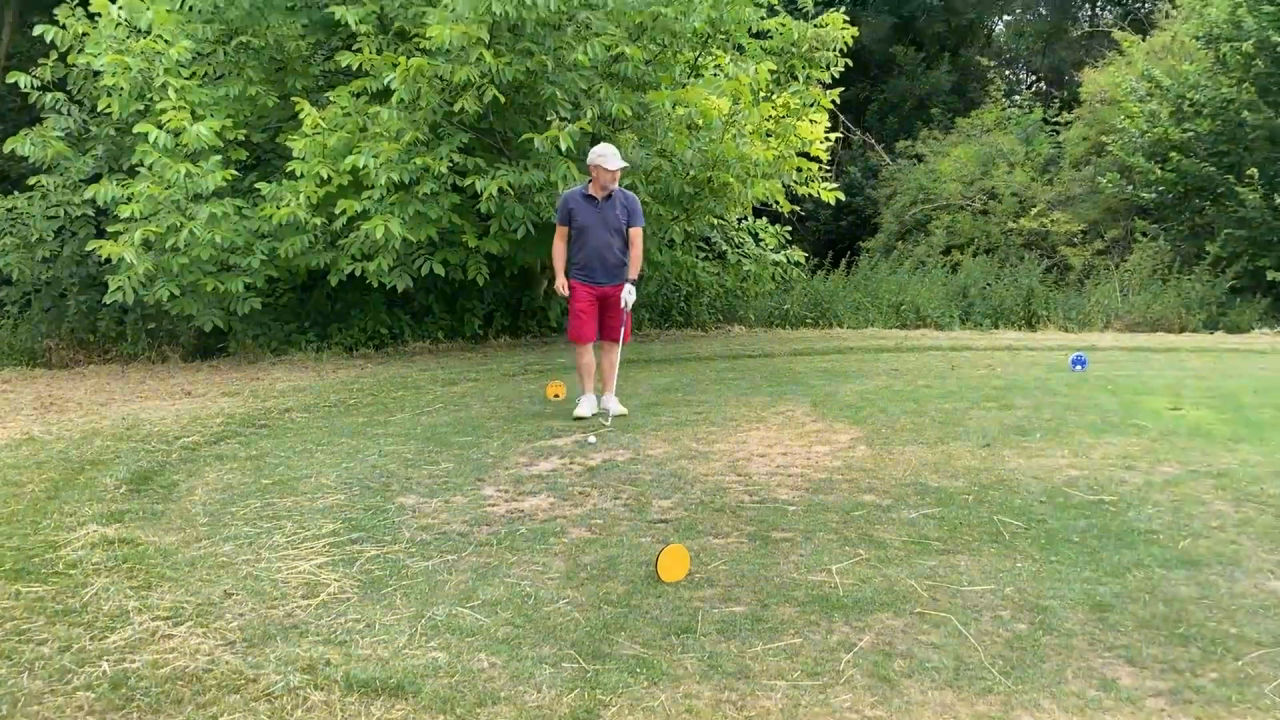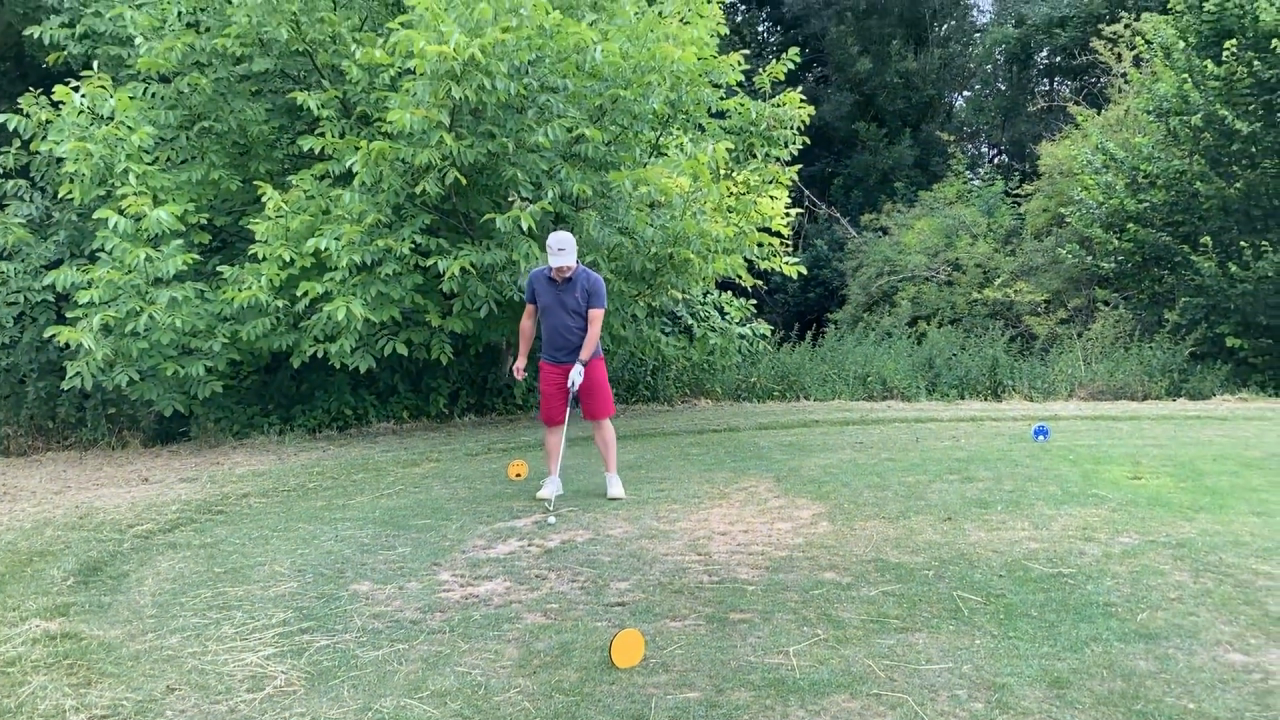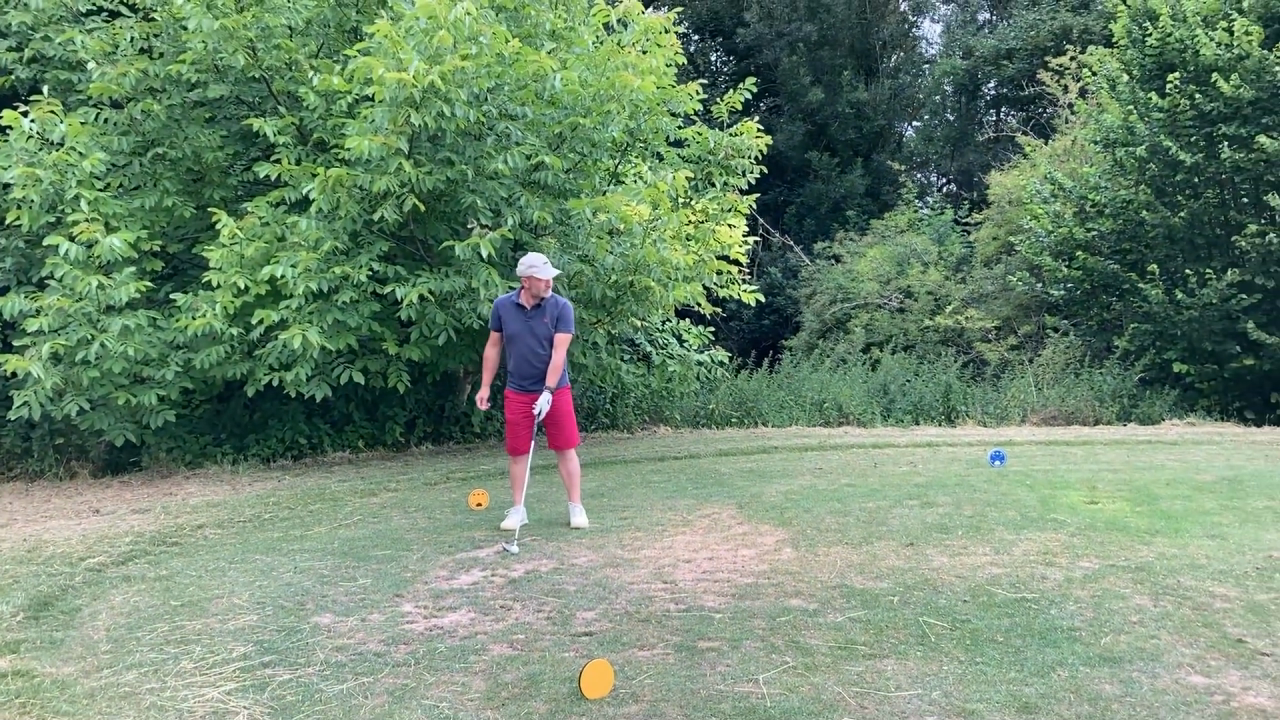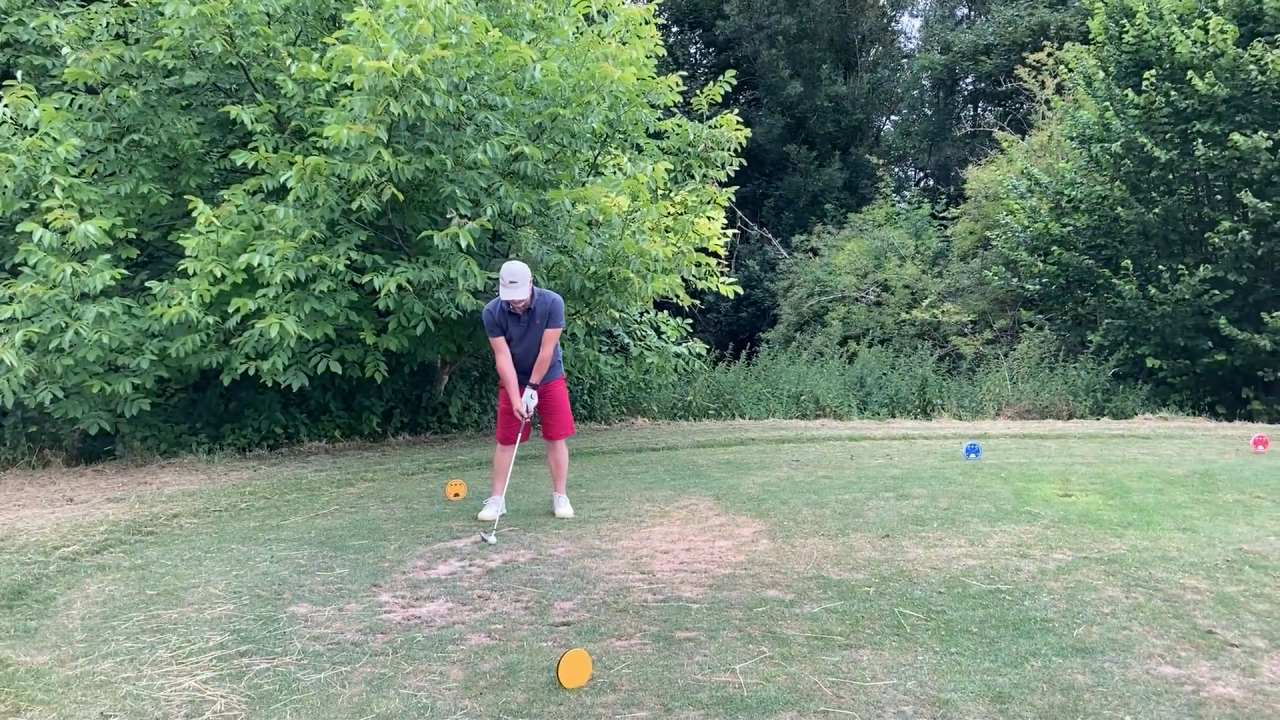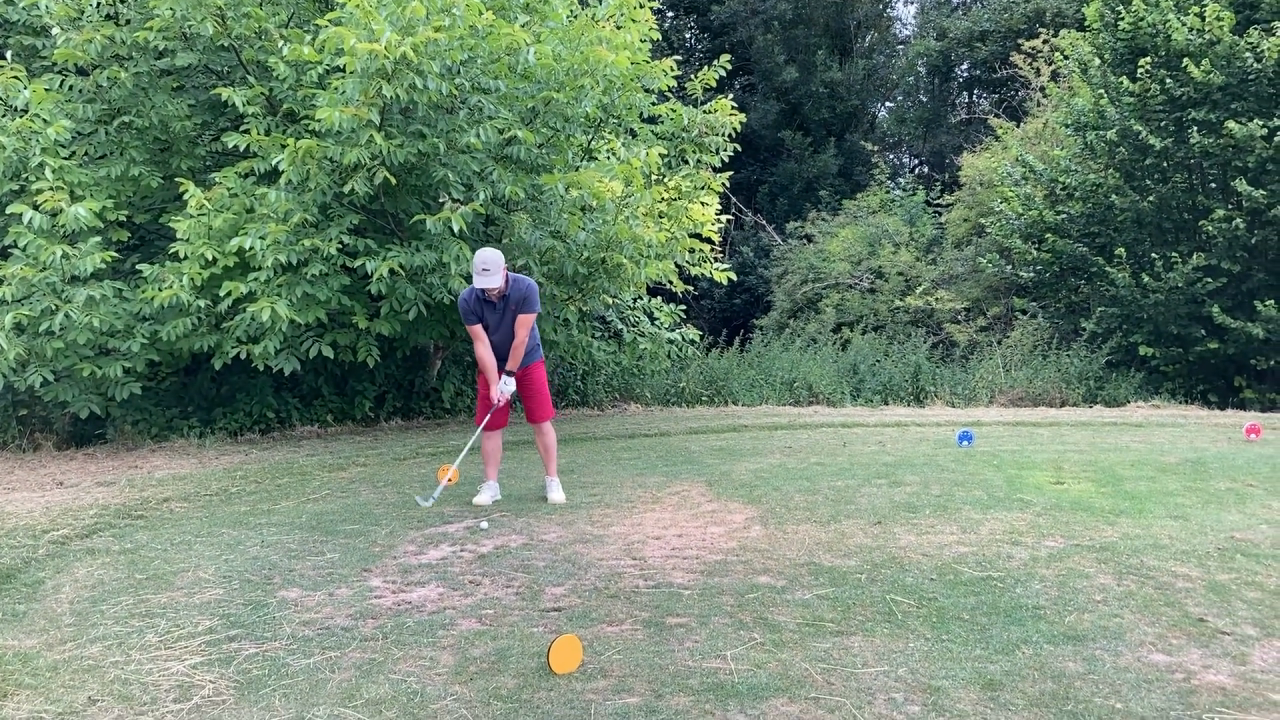
dt=0.7s
person 1, frame 1
left shoulder: (629, 201)
right shoulder: (570, 199)
left elbow: (636, 245)
right elbow: (560, 240)
left wrist: (631, 283)
right wrist: (560, 275)
left hip: (617, 285)
right hip: (582, 284)
left knee: (612, 343)
right knee: (583, 341)
left ankle: (608, 396)
right ankle: (588, 397)
person 1, frame 2
left shoulder: (593, 281)
right shoulder: (535, 279)
left elbow: (595, 327)
right elbow: (528, 319)
left wrist: (581, 363)
right wrist: (522, 356)
left hip: (588, 361)
right hip: (551, 364)
left knee: (601, 418)
right knee: (552, 423)
left ankle: (612, 477)
right ankle: (553, 479)
person 1, frame 3
left shoulder: (562, 307)
right shoulder: (502, 306)
left elbow: (559, 353)
right elbow: (493, 347)
left wrist: (548, 392)
right wrist: (485, 386)
left hip: (556, 390)
right hip: (517, 392)
left knee: (566, 449)
right knee: (517, 452)
left ankle: (575, 506)
right ankle: (518, 509)
person 1, frame 4
left shoulder: (552, 303)
right shoulder: (492, 312)
left elbow: (547, 350)
right elbow: (503, 357)
left wrist: (532, 387)
right wrist: (516, 397)
left hip: (550, 379)
right hip: (513, 382)
left knee: (556, 438)
right knee: (506, 441)
left ankle: (560, 496)
right ankle: (496, 499)
person 1, frame 5
left shoulder: (527, 288)
right shoulder: (467, 299)
left elbow: (521, 337)
right elbow: (481, 344)
left wrist: (510, 376)
right wrist: (494, 384)
left hip: (528, 362)
right hip: (491, 367)
left knee: (542, 421)
right knee: (491, 426)
left ankle: (552, 481)
right ankle: (490, 484)
